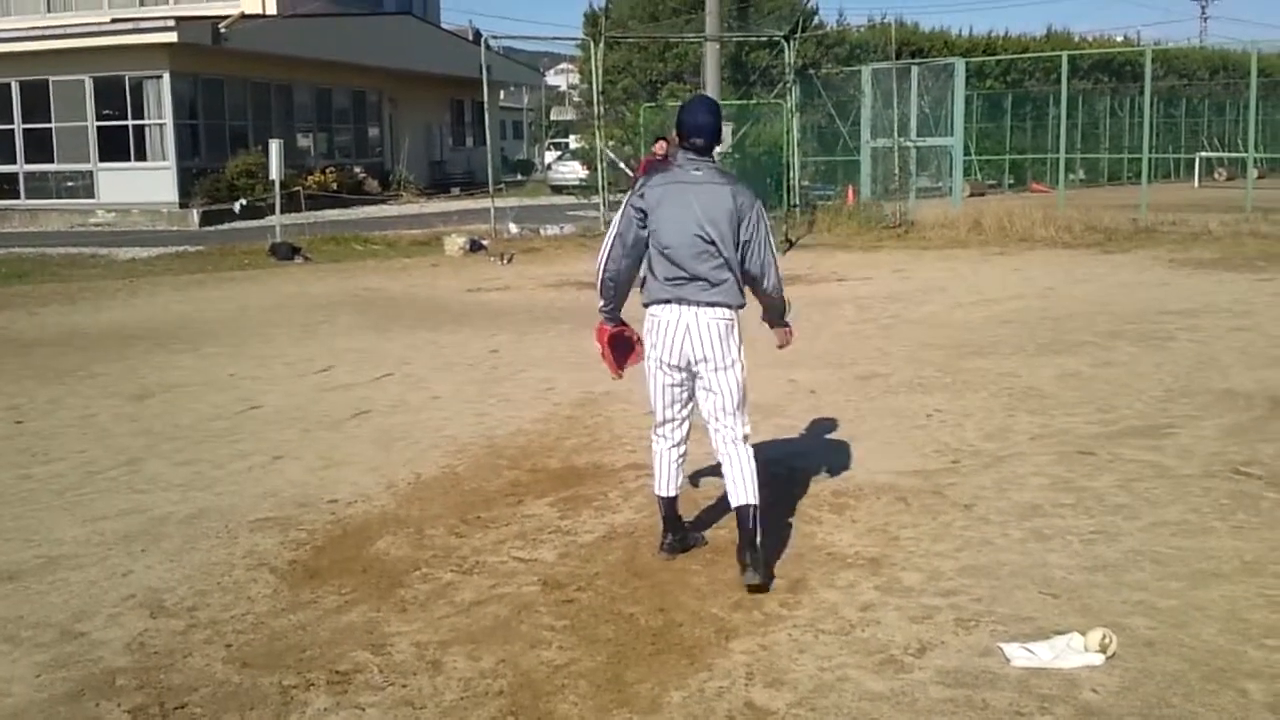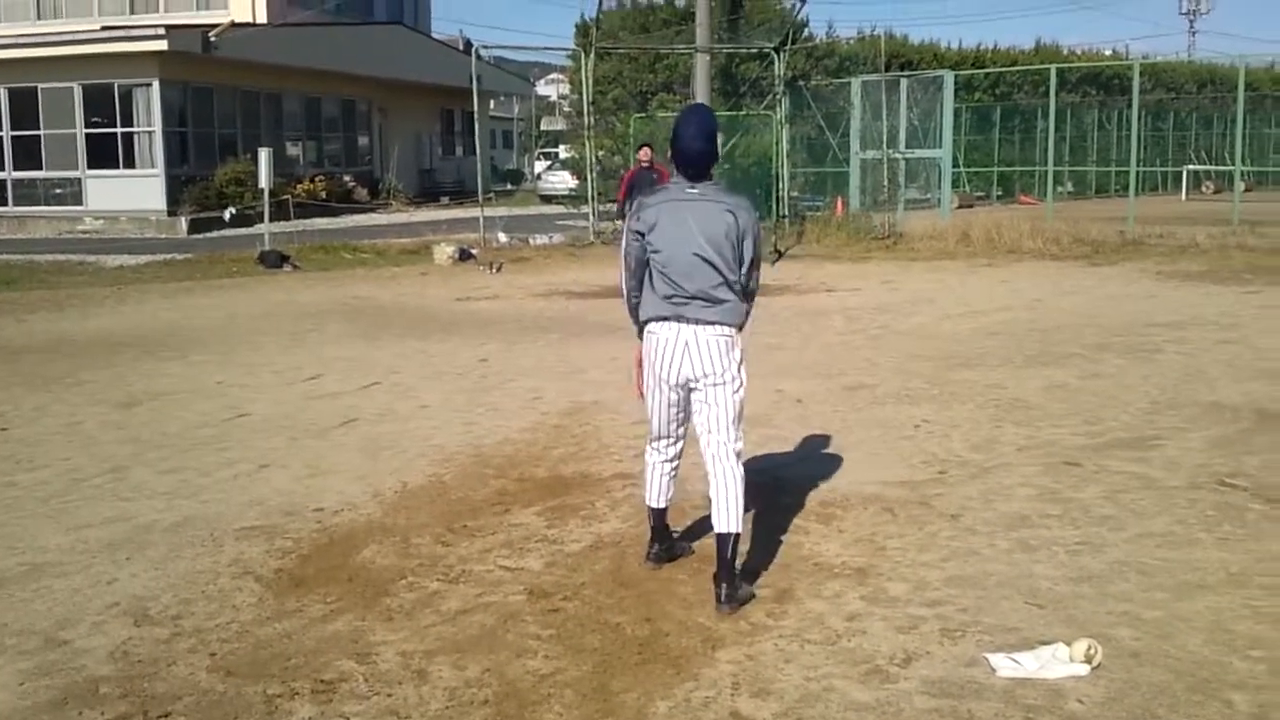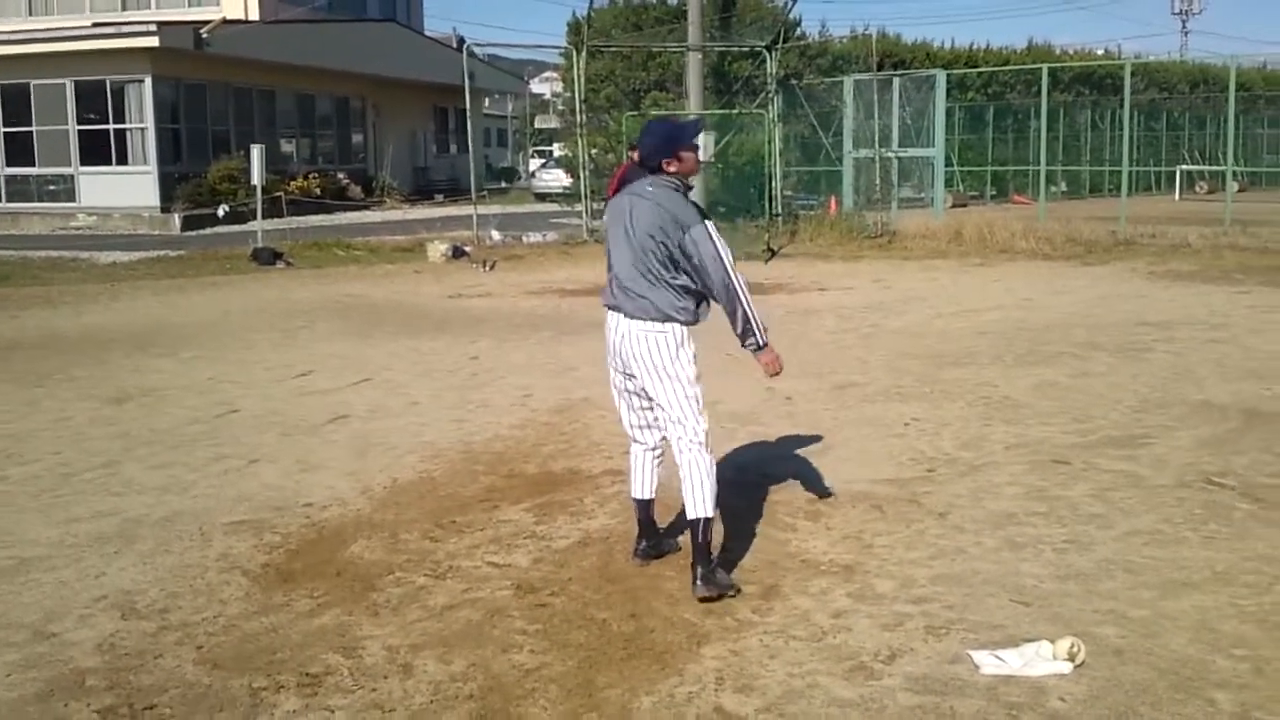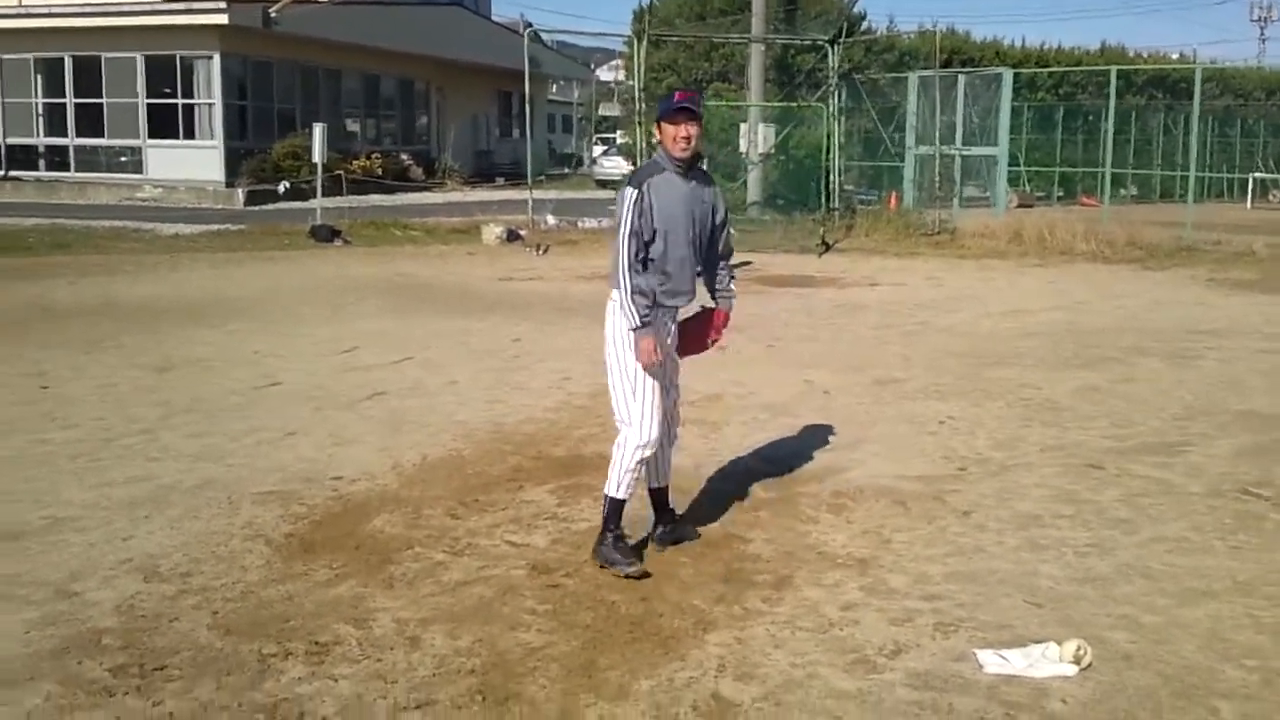
dt=0.4s
person 1, frame 1
left shoulder: (649, 189)
right shoulder: (738, 194)
left elbow: (617, 258)
right elbow: (762, 267)
left wrist: (609, 311)
right wrist: (778, 318)
left hip: (664, 320)
right hip: (719, 323)
left knee: (669, 431)
right knee: (732, 436)
left ankle: (672, 531)
right ankle: (750, 550)
person 1, frame 2
left shoulder: (646, 210)
right shoulder: (740, 211)
left elbow: (632, 282)
right elbow: (747, 285)
left hip: (661, 339)
right hip: (718, 342)
left knee: (662, 447)
right knee: (724, 458)
left ankle: (660, 540)
right ankle: (726, 581)
person 1, frame 3
left shoulder: (622, 202)
right shoulder: (685, 213)
right elbow: (723, 282)
right wrist: (758, 343)
left hip: (621, 328)
right hip: (661, 335)
left knee: (644, 439)
right knee: (692, 446)
left ankle: (647, 536)
right ankle: (704, 569)
person 1, frame 4
left shoulder: (707, 186)
right shoulder: (644, 185)
left elbow: (716, 249)
right elbow: (628, 260)
left wrist: (723, 298)
right wrist: (641, 328)
left hip: (668, 316)
right hip: (637, 318)
left knee: (664, 425)
right knee: (640, 429)
left ankle: (664, 520)
right ankle: (610, 534)
